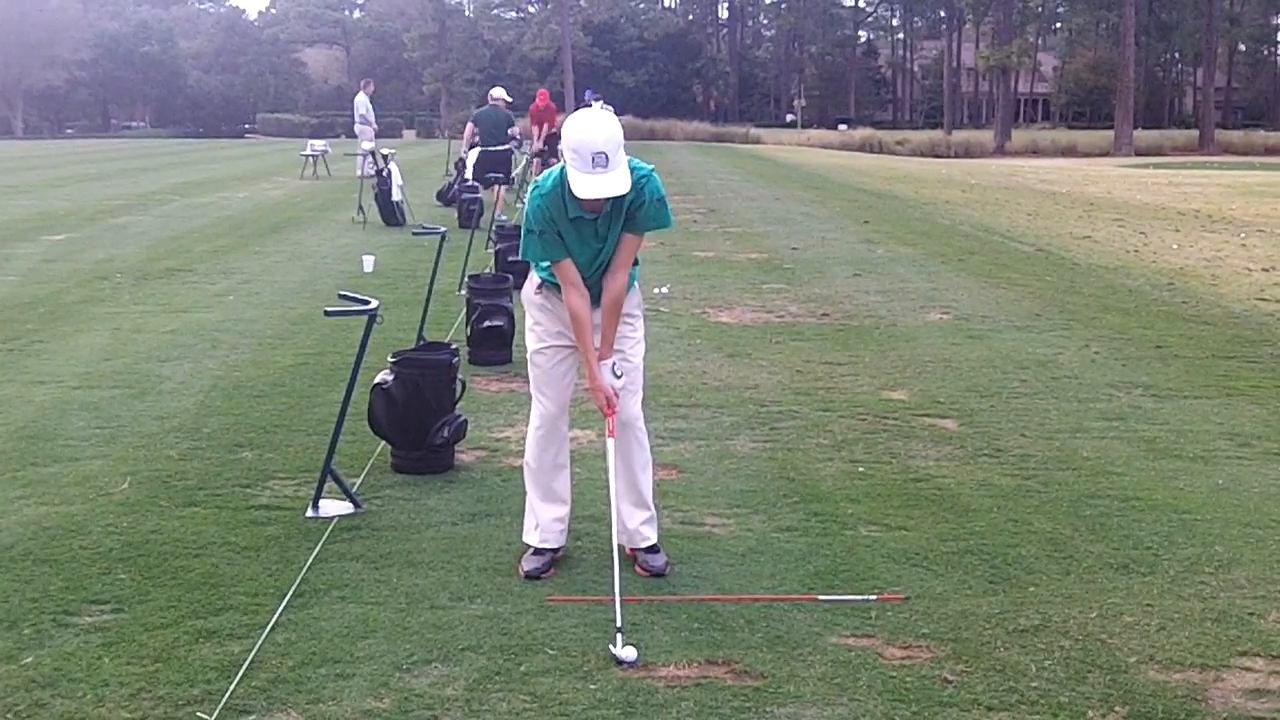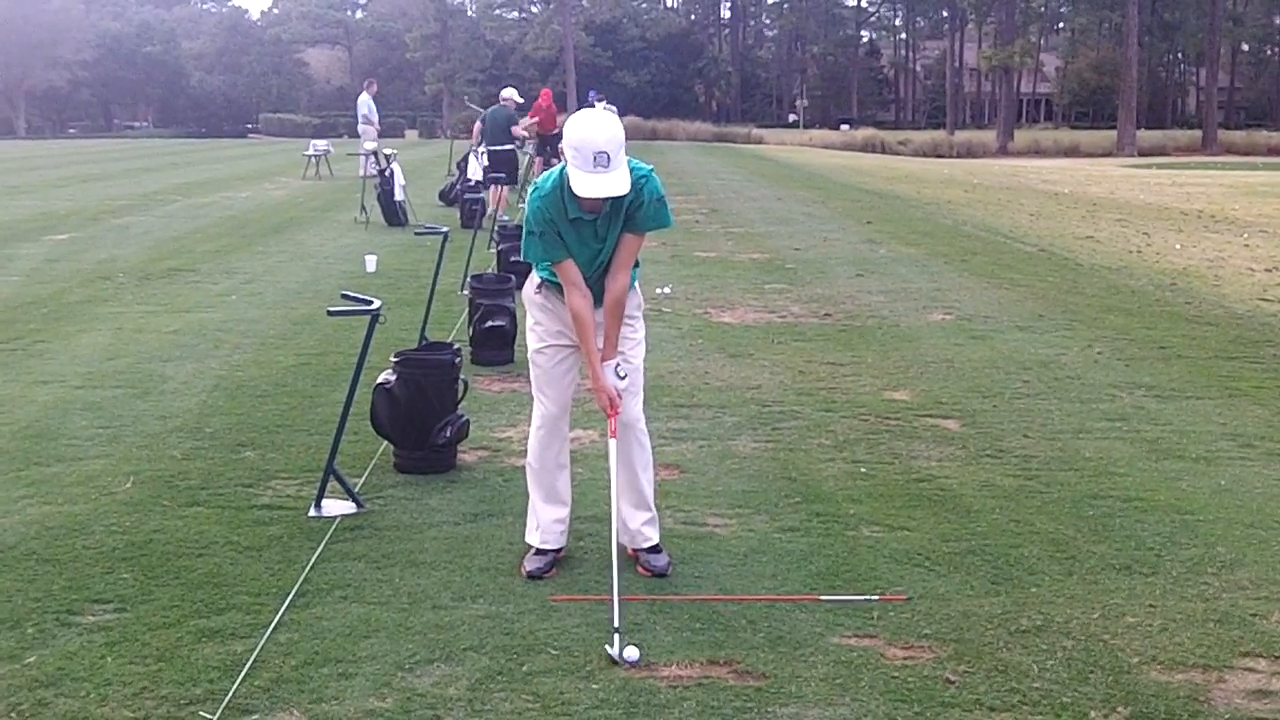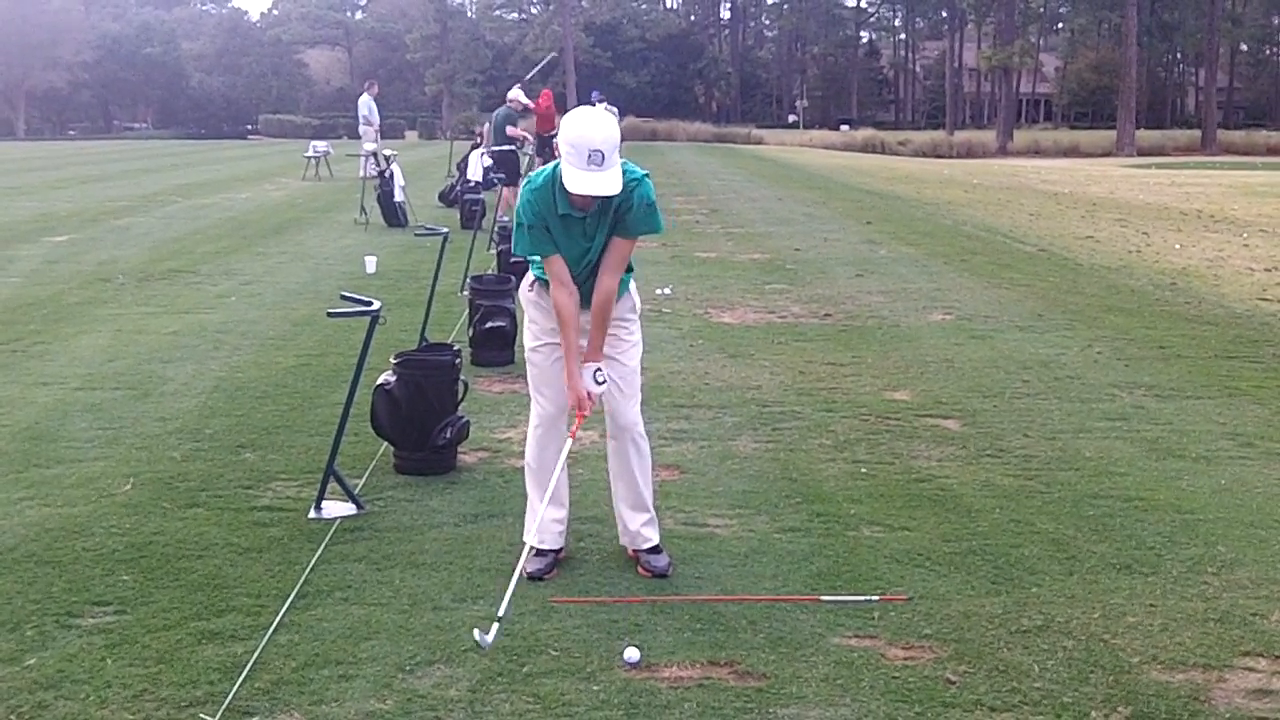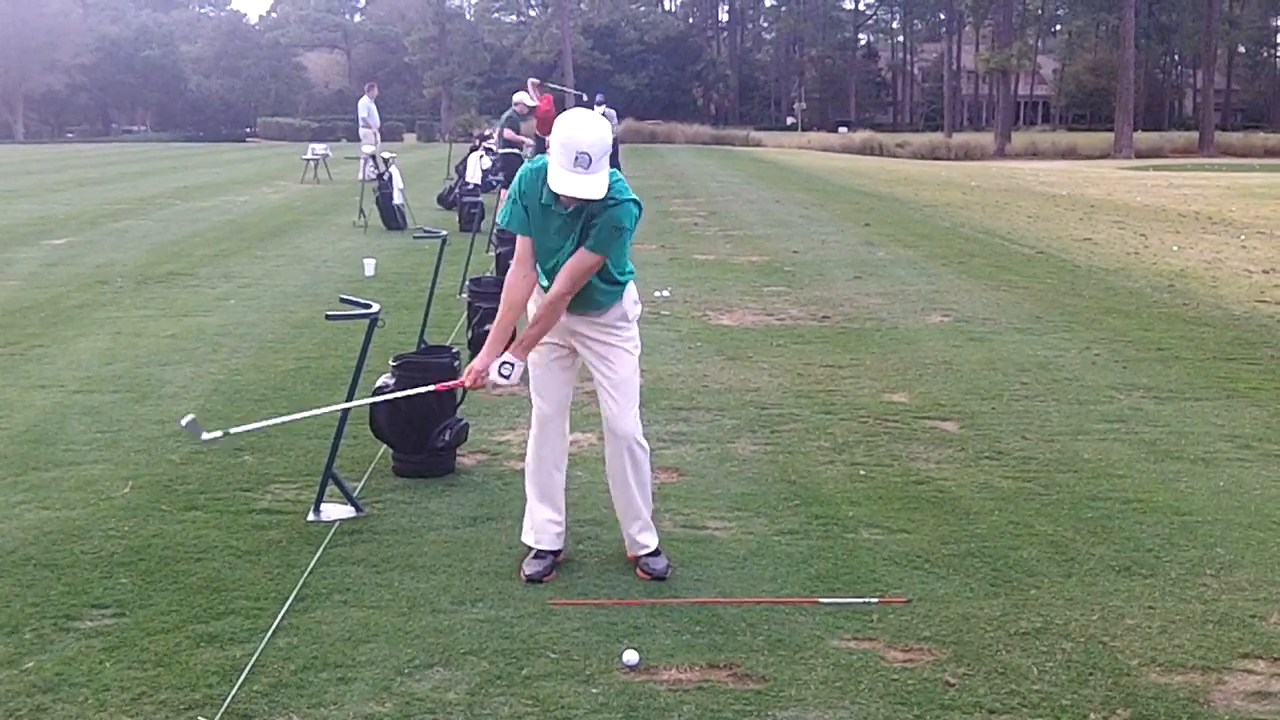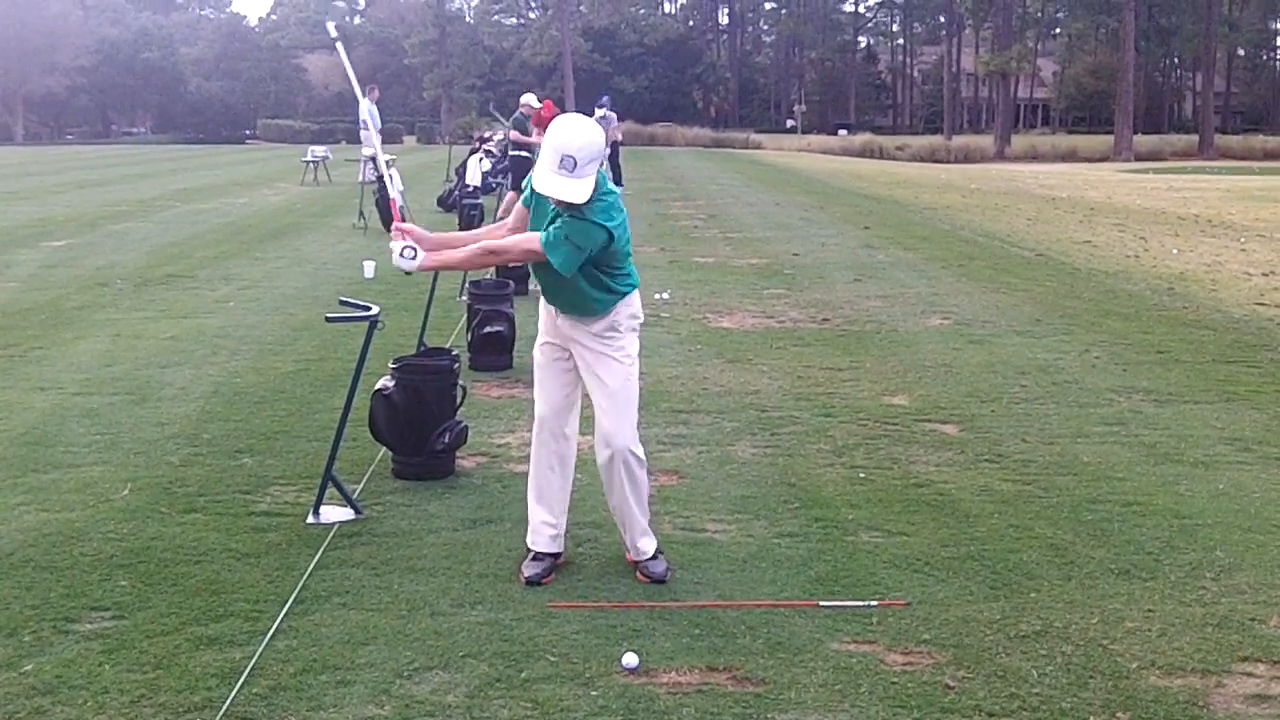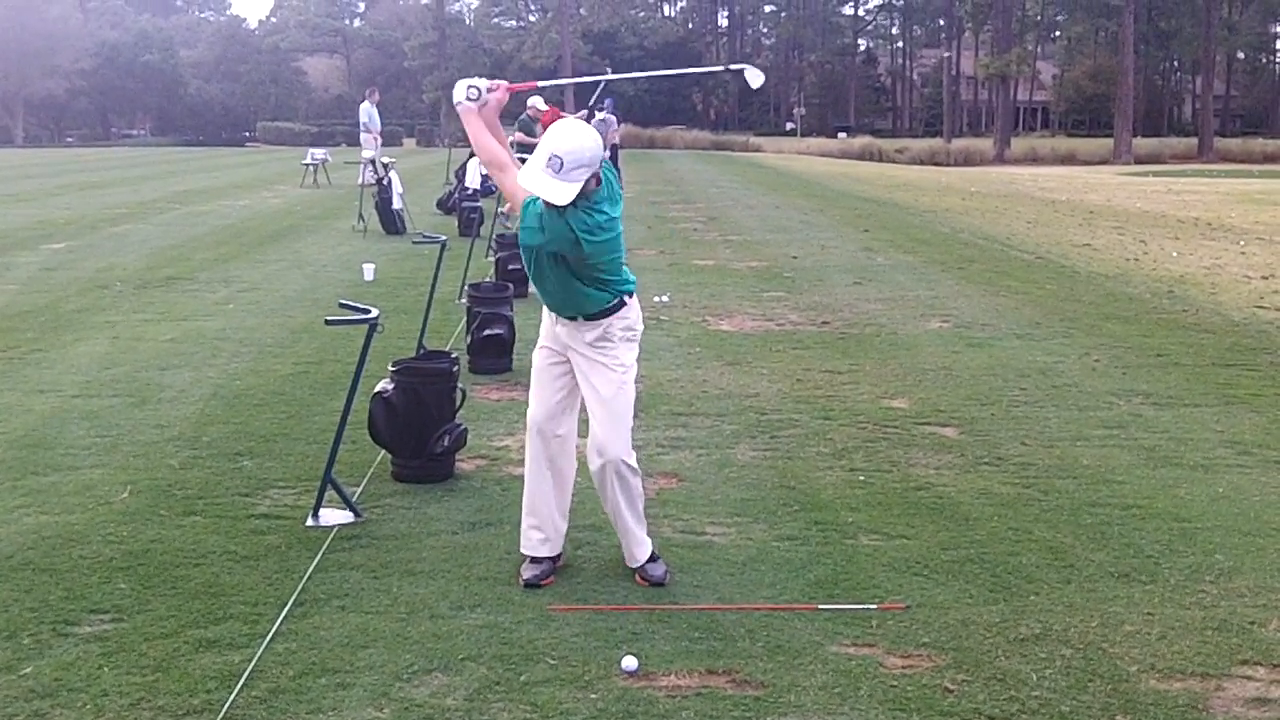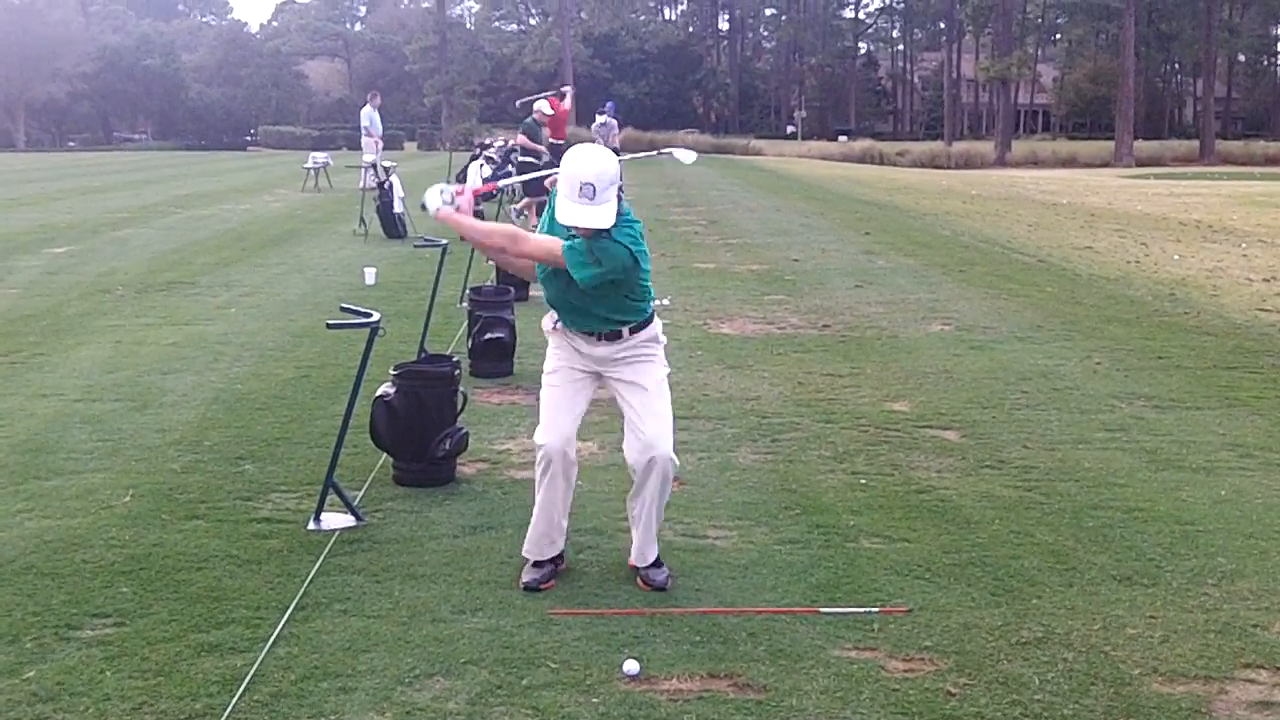
dt=0.2s
person 1, frame 1
left shoulder: (643, 184)
right shoulder: (544, 198)
left elbow: (617, 274)
right elbow: (573, 289)
left wrist: (607, 354)
right wrist: (592, 370)
left hip: (619, 303)
right hip: (552, 302)
left knee: (629, 416)
right knee: (548, 416)
left ankle: (640, 534)
right ankle: (545, 536)
person 1, frame 2
left shoulder: (642, 185)
right shoulder: (544, 200)
left elbow: (618, 276)
right elbow: (576, 290)
left wrist: (611, 355)
right wrist: (595, 371)
left hip: (619, 305)
right hip: (553, 303)
left knee: (630, 417)
right knee: (549, 417)
left ankle: (642, 534)
right ankle: (547, 536)
person 1, frame 3
left shoulder: (634, 188)
right shoulder: (535, 194)
left elbow: (607, 277)
right elbow: (561, 286)
left wrist: (596, 356)
right wrist: (572, 369)
left hip: (614, 306)
right hip: (548, 304)
left knee: (625, 421)
right knee: (547, 419)
left ankle: (642, 536)
right ankle: (546, 538)
person 1, frame 4
left shoulder: (619, 206)
right shoulder: (530, 178)
left elbow: (567, 286)
right elbow: (522, 268)
left wrist: (518, 353)
right wrist: (492, 347)
left hip: (608, 313)
right hip: (543, 307)
left knee: (623, 428)
right knee: (547, 424)
left ankle: (643, 541)
right ankle: (545, 540)
person 1, frame 5
left shoulder: (596, 220)
right shoulder: (546, 174)
left elbow: (506, 252)
right elbow: (510, 226)
left wrist: (430, 260)
right wrist: (433, 240)
left hip: (606, 322)
right hip: (557, 314)
left knee: (616, 439)
right knee: (550, 426)
left ankle: (643, 546)
right ankle: (545, 542)
person 1, frame 6
left shoulder: (568, 225)
right shoulder: (595, 167)
left elbow: (505, 173)
right elbow: (518, 173)
left wrist: (471, 116)
right wrist: (488, 117)
left hip: (606, 331)
right hip: (558, 322)
left knee: (609, 448)
right knee: (544, 428)
left ankle: (639, 551)
right ankle: (542, 546)
person 1, frame 7
left shoulder: (620, 245)
right shoulder: (573, 197)
left elbow: (527, 247)
right elbow: (532, 263)
left wrist: (456, 219)
left hip: (632, 344)
right hip: (571, 340)
left knee: (655, 453)
right knee: (553, 445)
left ankle: (645, 554)
right ankle: (545, 552)
